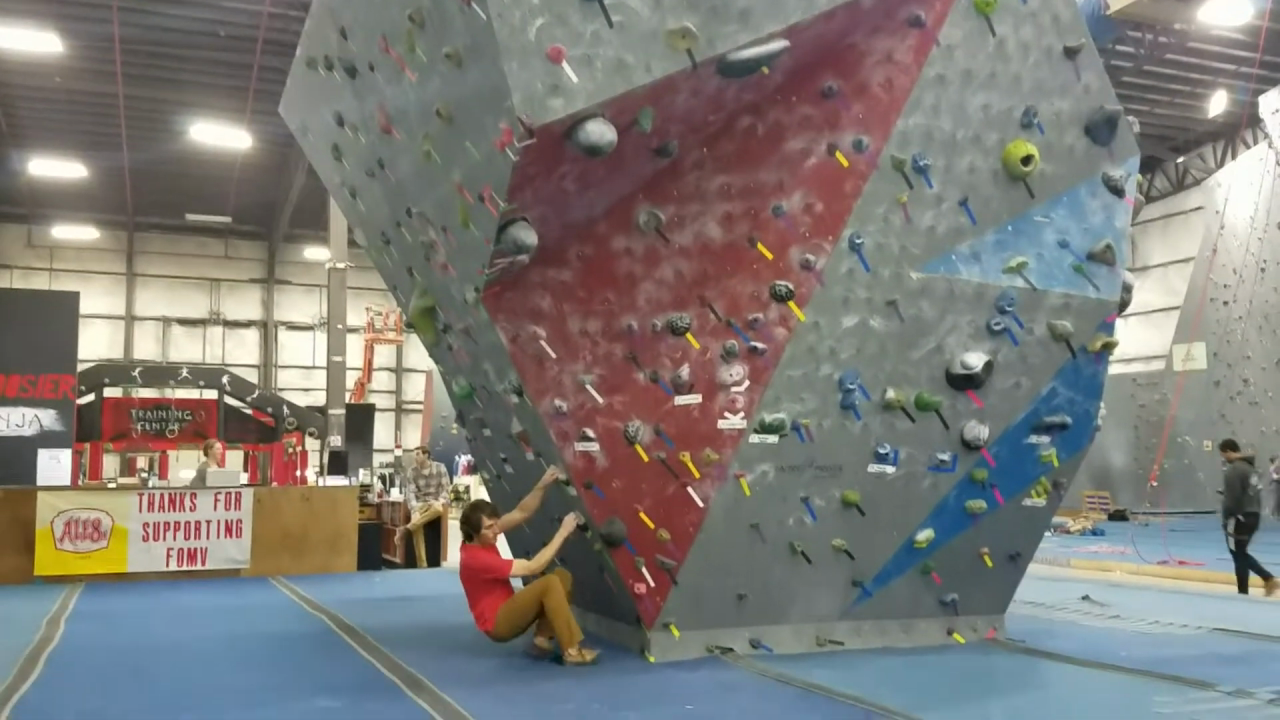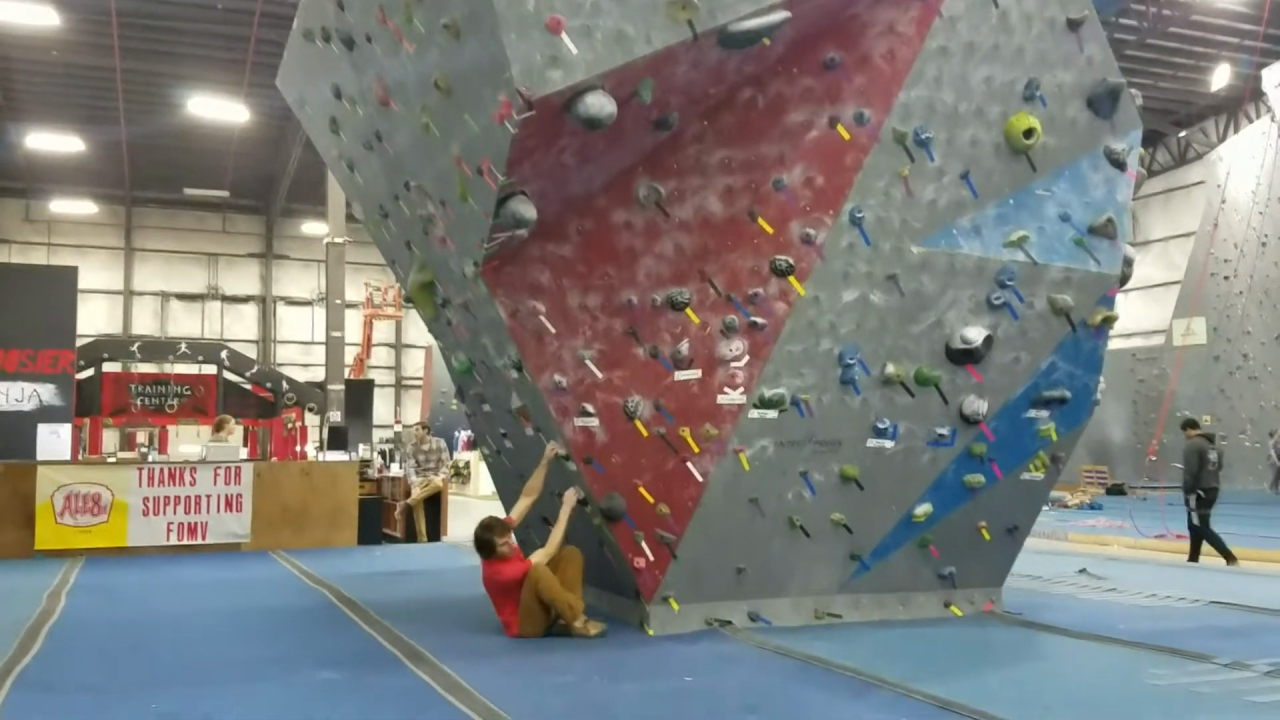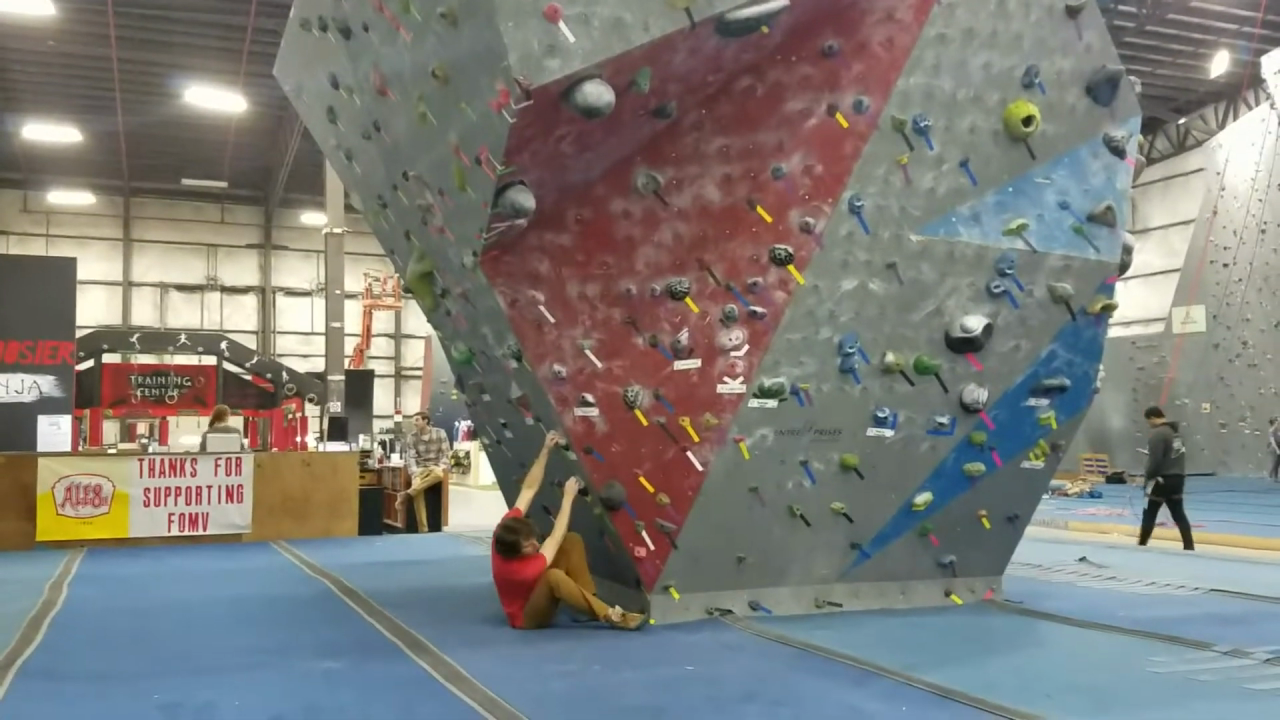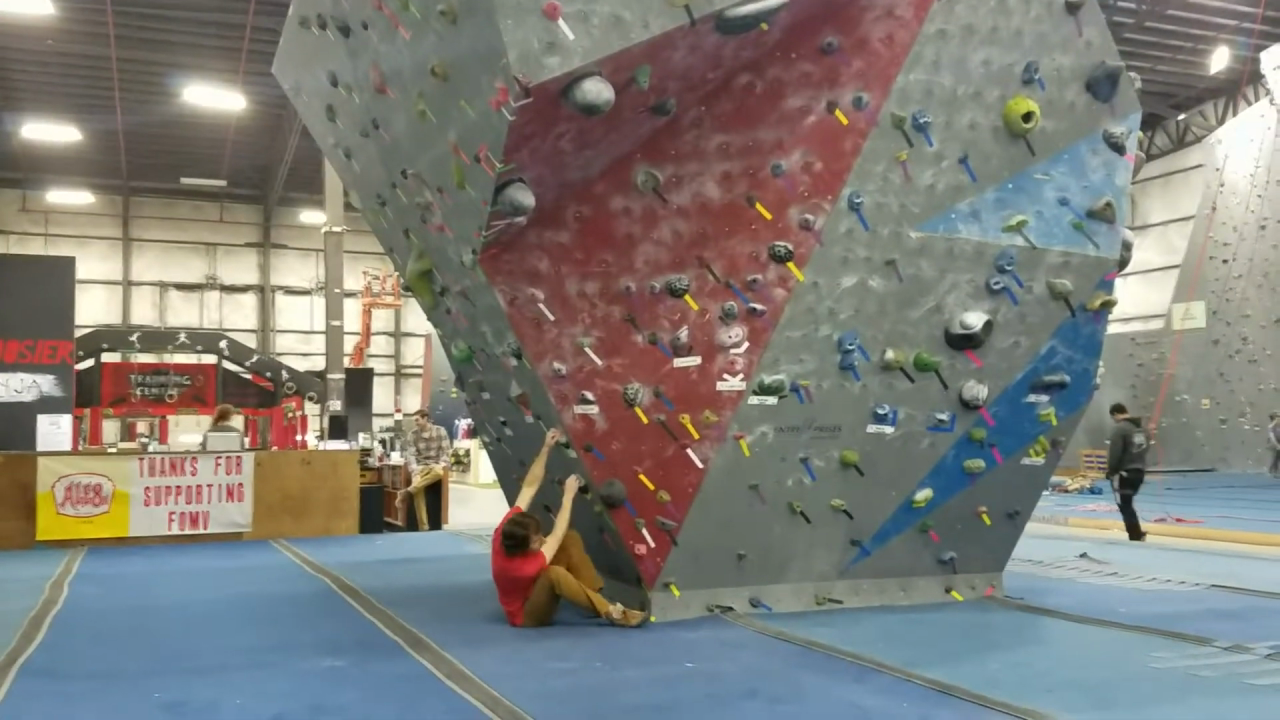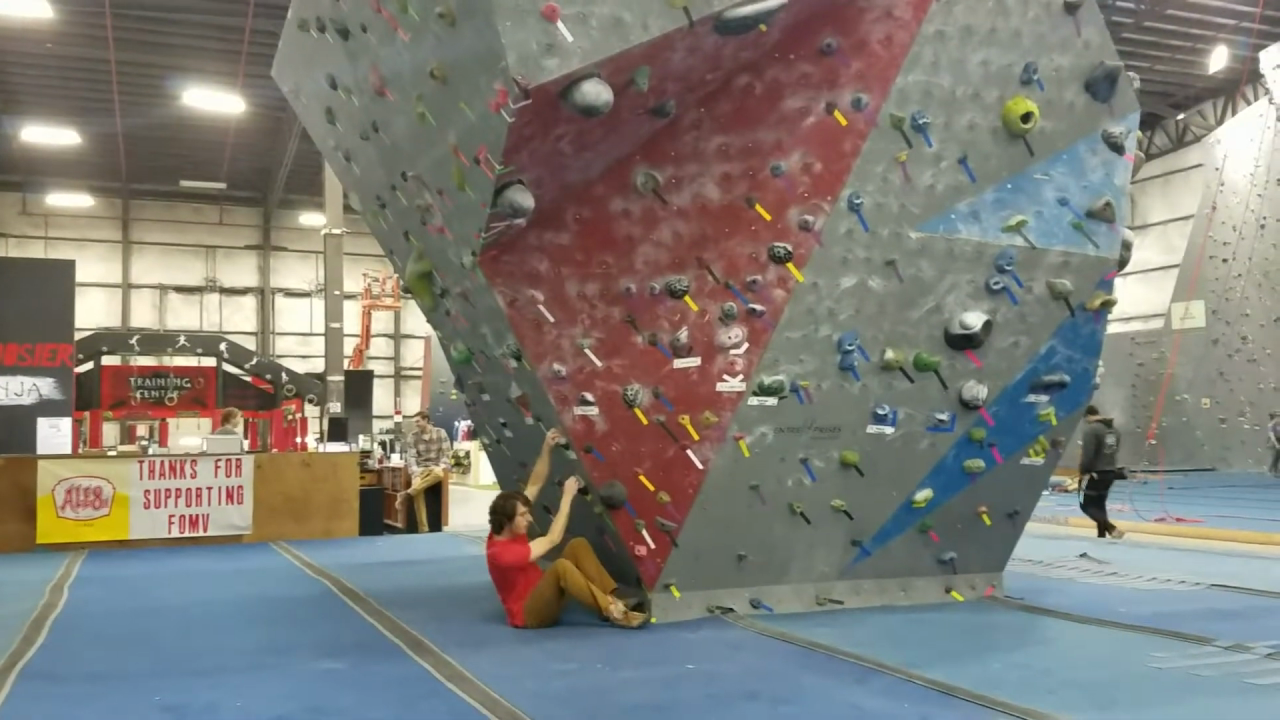
dt=0.4s
person 1, frame 1
left shoulder: (481, 539)
right shoulder: (477, 559)
left elbow: (521, 513)
right elbow: (533, 567)
left wrist: (542, 485)
right wrist: (563, 532)
left hip: (506, 611)
right hip: (497, 623)
left knee: (562, 575)
right knee: (550, 582)
left ankle: (544, 638)
right ankle: (572, 651)
person 1, frame 2
left shoulder: (500, 533)
right shoulder: (500, 572)
left elbow: (528, 497)
right elbow: (548, 552)
left wrist: (545, 461)
right wrist: (566, 508)
right hip: (525, 625)
left knee: (571, 552)
right knee: (538, 572)
left ankle: (570, 618)
right ankle: (578, 622)
person 1, frame 3
left shoulder: (510, 528)
right shoulder: (521, 570)
left elbow: (528, 490)
right elbow: (556, 539)
left wrist: (546, 450)
right wrist: (568, 497)
left hip: (536, 592)
right hip: (528, 617)
left knee: (573, 540)
right knee: (554, 577)
left ankle: (589, 606)
right ankle: (611, 615)
person 1, frame 4
left shoulder: (505, 532)
right shoulder: (523, 567)
left elbow: (529, 488)
right elbow: (556, 537)
left wrist: (546, 448)
right wrist: (568, 495)
left hip: (534, 591)
right hip: (527, 615)
left knee: (570, 537)
right knee: (554, 573)
left ankle: (595, 599)
right ankle: (611, 612)
person 1, frame 5
left shoulder: (506, 532)
right shoulder: (503, 554)
left elbow: (534, 486)
right elbow: (553, 539)
left wrist: (546, 449)
right wrist: (567, 496)
left hip: (538, 594)
right hip: (529, 615)
left knee: (578, 545)
right knee: (561, 566)
left ankle: (611, 599)
right ankle: (614, 612)
